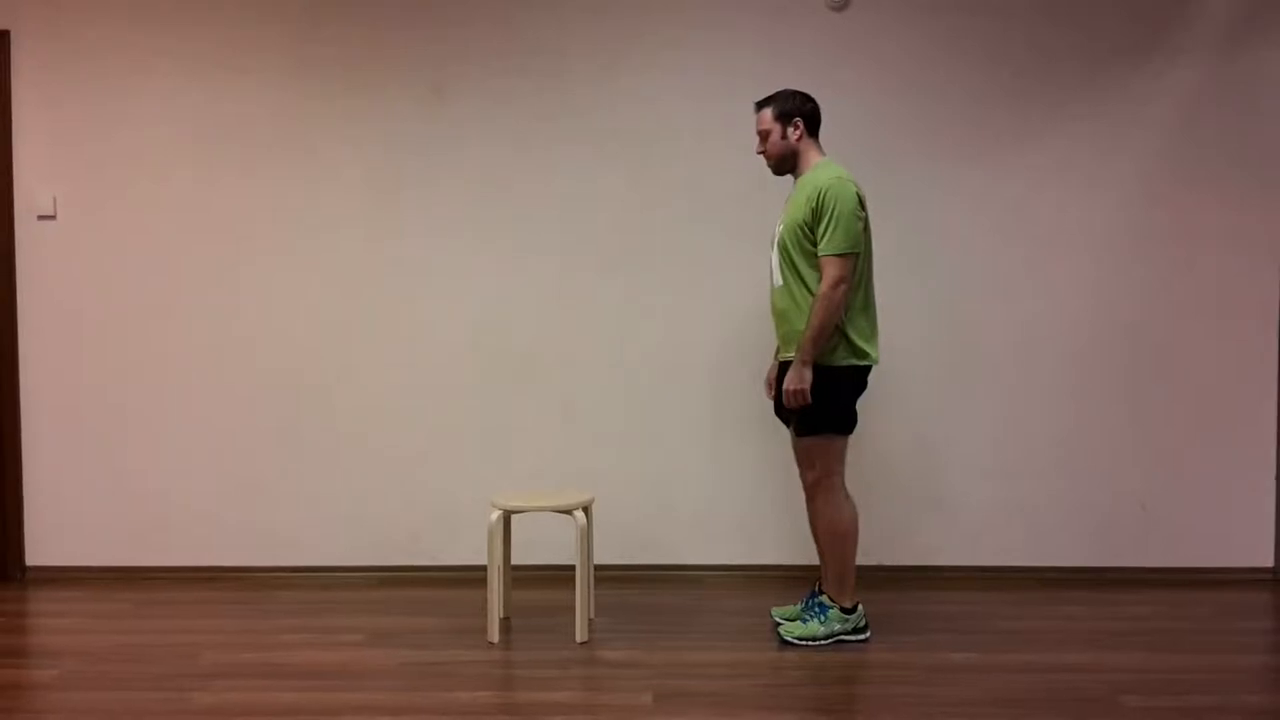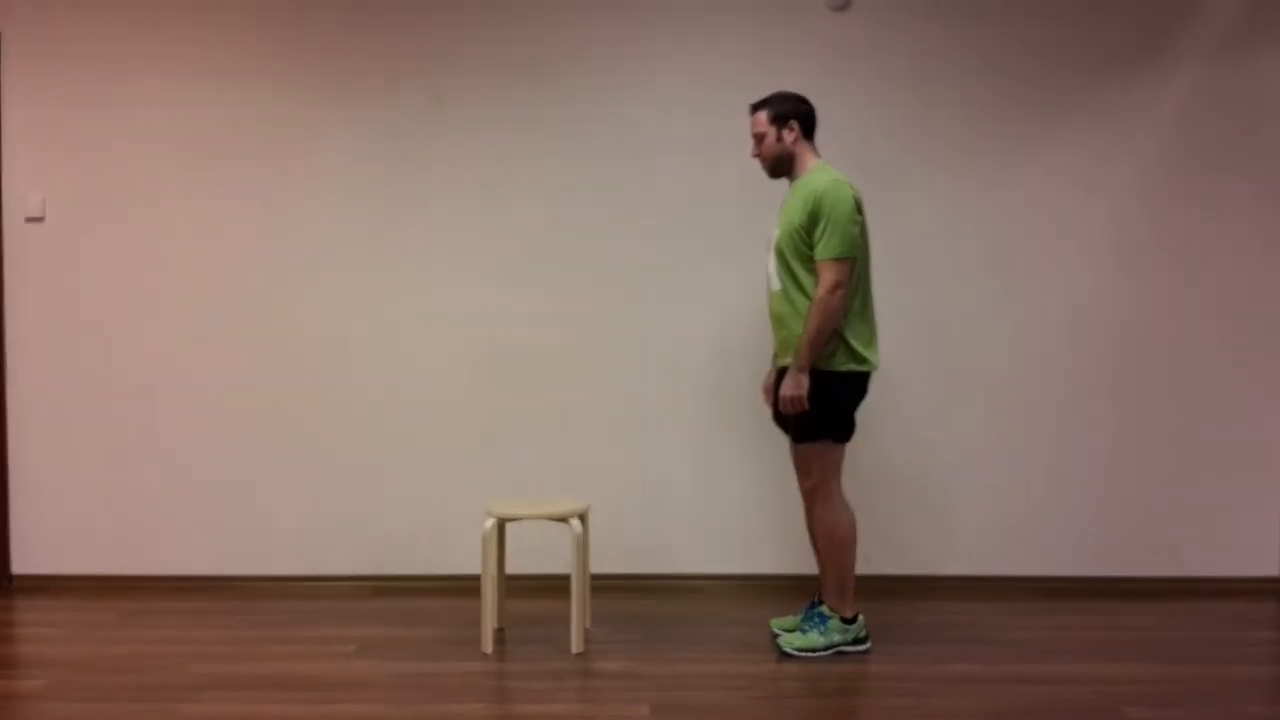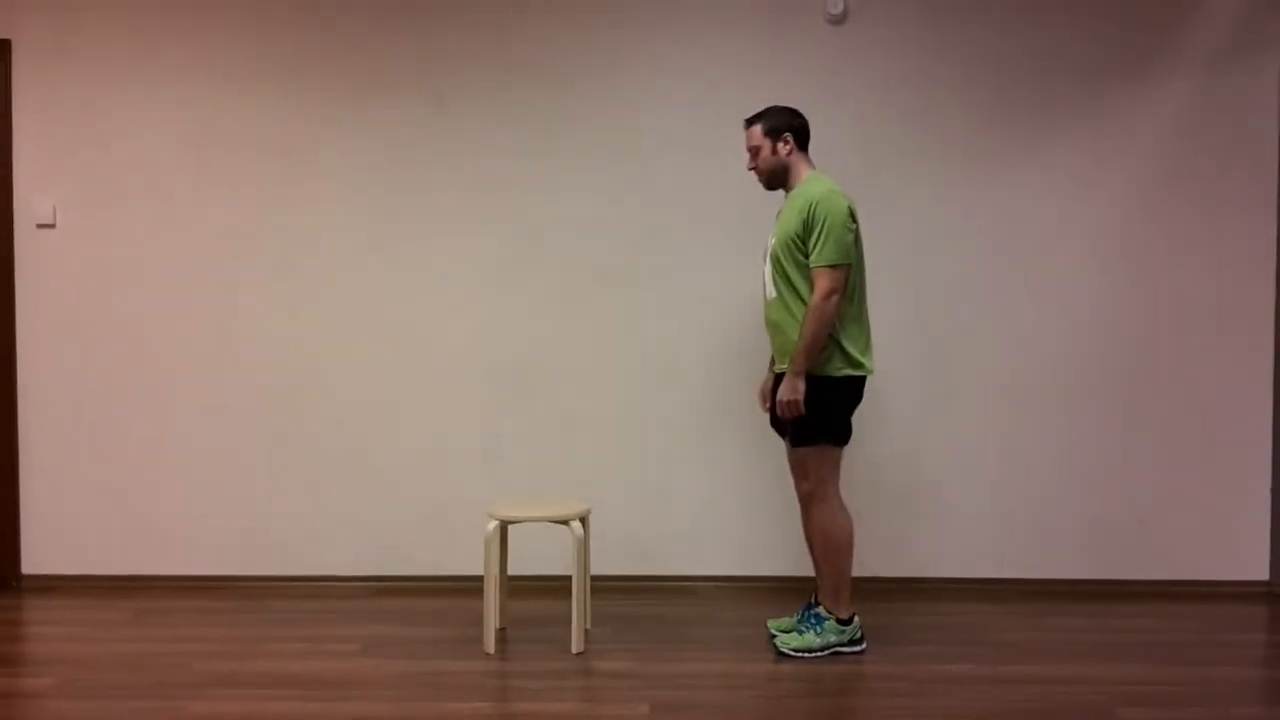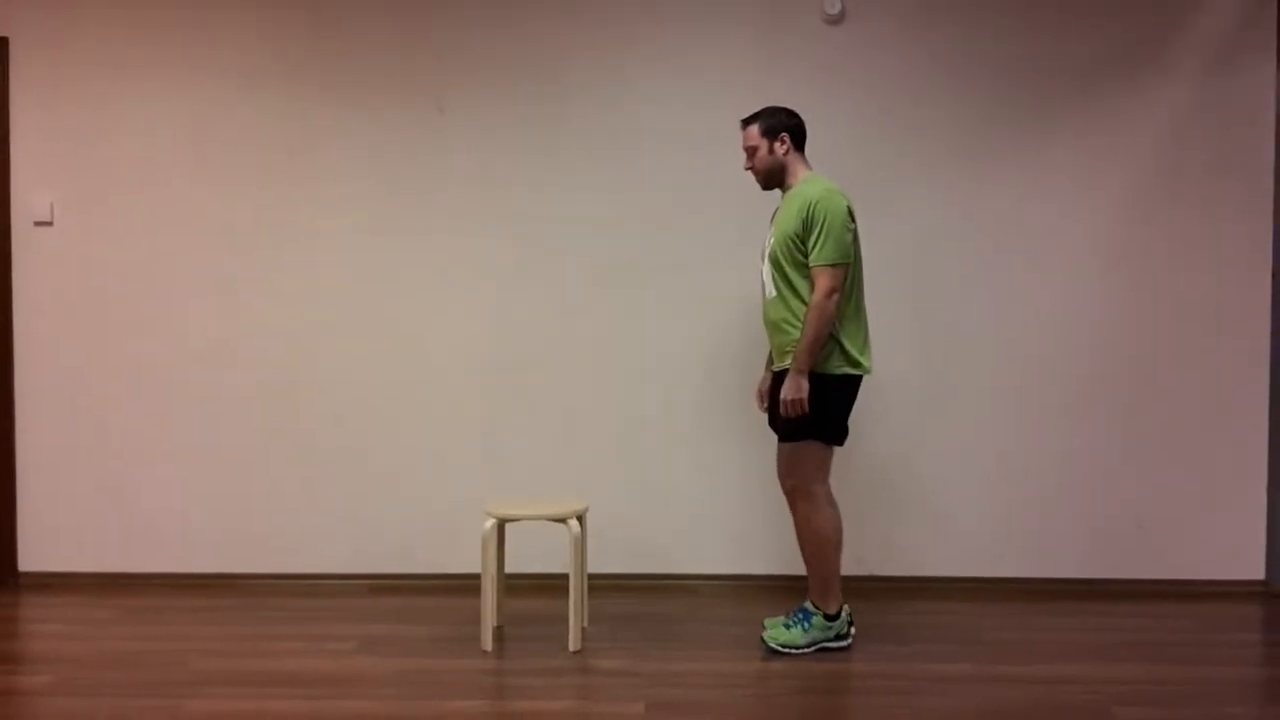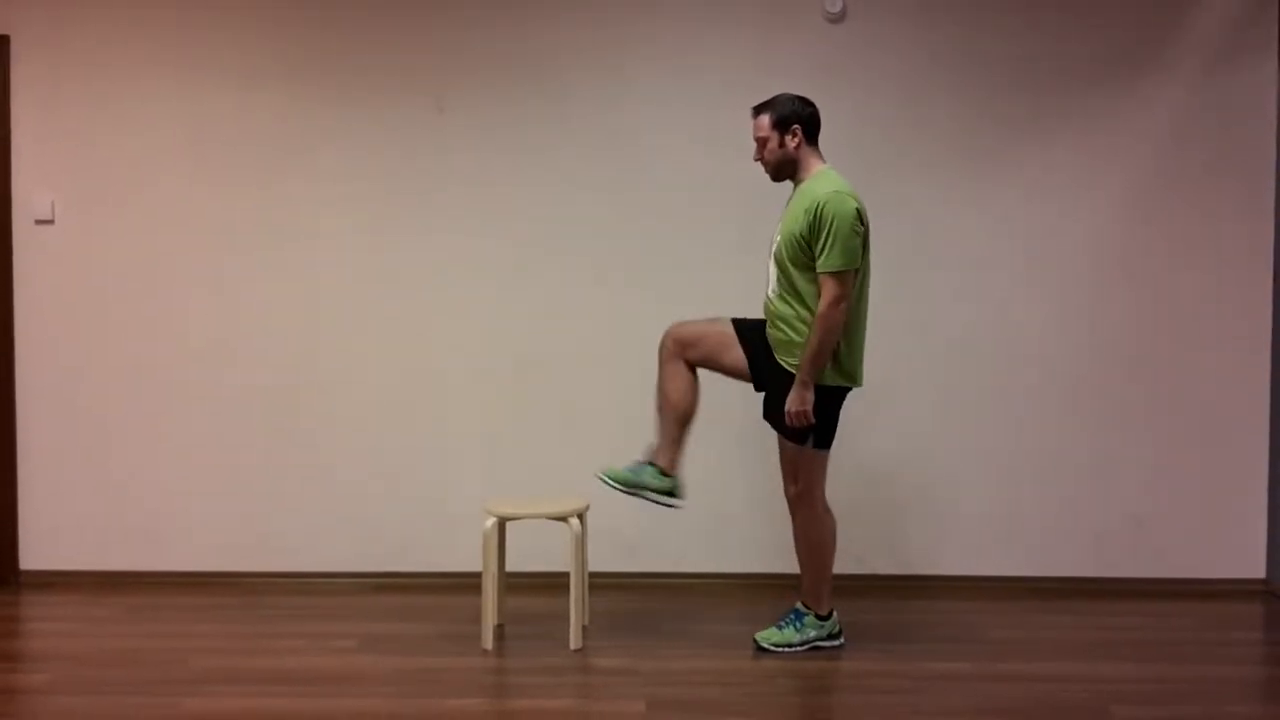
dt=1s
person 1, frame 1
left shoulder: (832, 188)
right shoulder: (803, 190)
left elbow: (835, 285)
left wrist: (803, 363)
right wrist: (782, 359)
left hip: (827, 365)
right hip: (805, 362)
left knee: (825, 482)
right knee: (815, 482)
left ankle: (845, 609)
right ankle: (829, 595)
person 1, frame 2
left shoulder: (830, 192)
right shoulder: (800, 194)
left elbow: (833, 290)
left wrist: (800, 369)
right wrist: (779, 365)
left hip: (826, 371)
right hip: (805, 368)
left knee: (823, 490)
right knee: (813, 489)
left ankle: (844, 619)
right ankle: (829, 605)
person 1, frame 3
left shoulder: (824, 202)
right shoulder: (794, 204)
left elbow: (827, 297)
left wrist: (796, 374)
right wrist: (776, 370)
left hip: (822, 376)
right hip: (801, 373)
left knee: (821, 493)
right knee: (810, 492)
left ankle: (842, 621)
right ankle: (826, 606)
person 1, frame 4
left shoulder: (823, 201)
right shoulder: (789, 206)
left elbow: (827, 295)
left wrist: (799, 373)
right wrist: (773, 369)
left hip: (821, 373)
right hip: (797, 370)
left knee: (802, 486)
right knee: (808, 486)
left ankle: (828, 616)
right ankle: (825, 606)
person 1, frame 5
left shoulder: (834, 202)
right shoulder: (804, 193)
left elbow: (836, 301)
left wrist: (805, 384)
left hip: (811, 365)
right hip: (776, 342)
left knee: (802, 490)
right knee: (678, 340)
left ankle: (819, 618)
right ankle: (664, 469)
